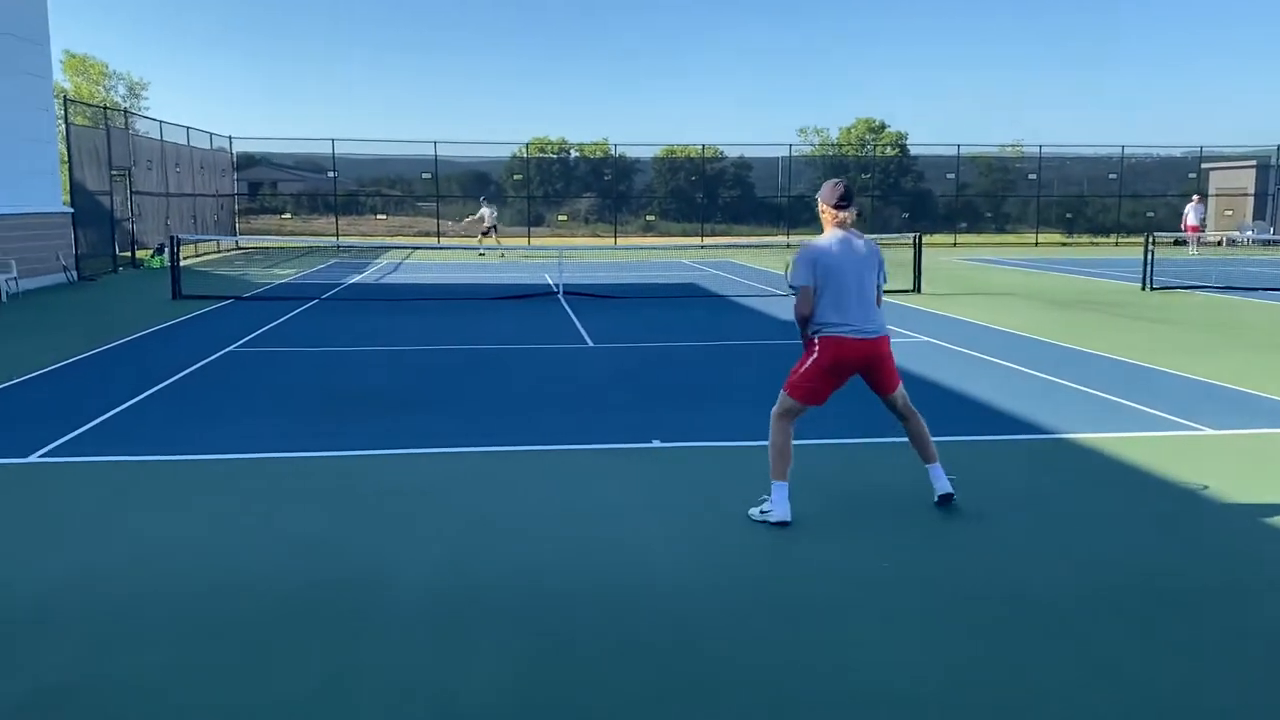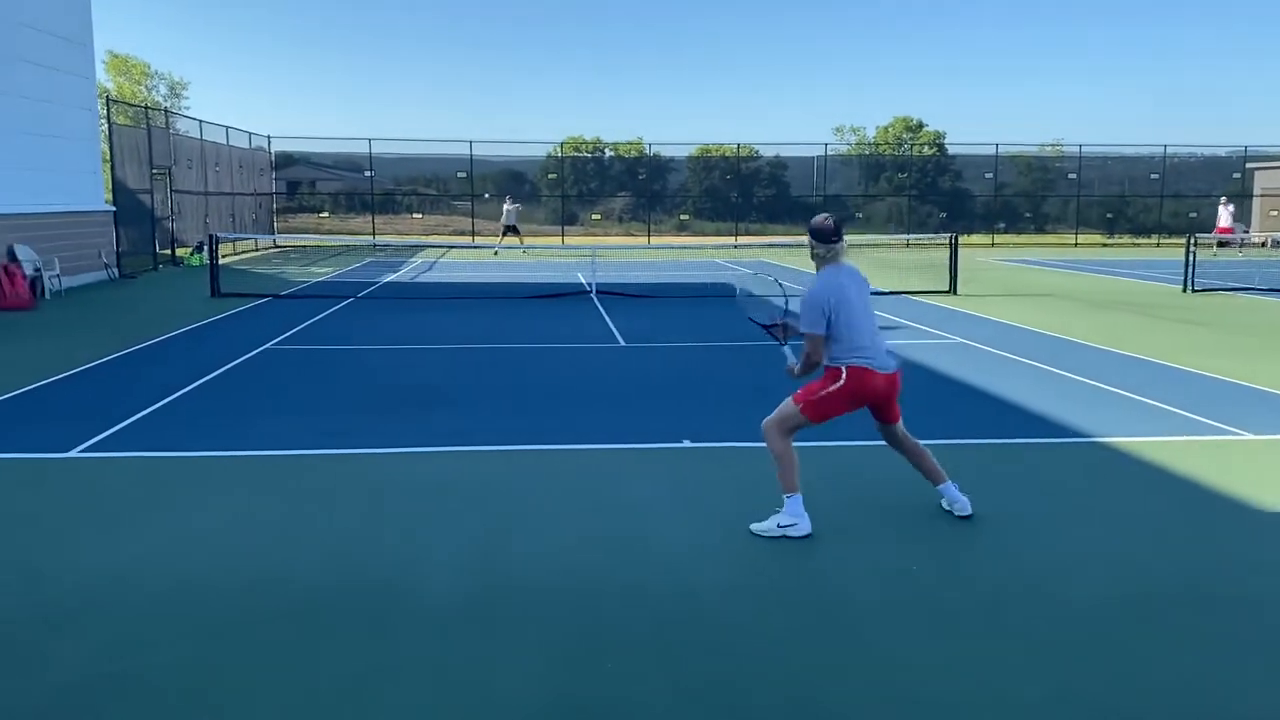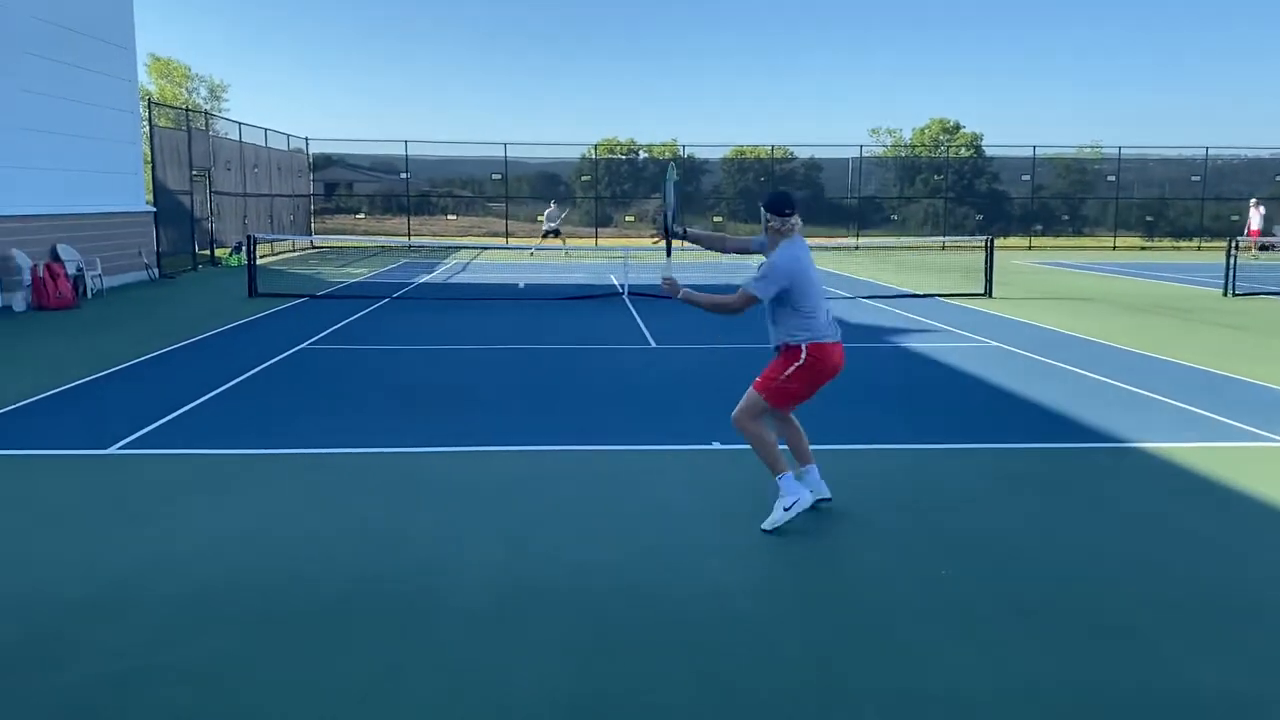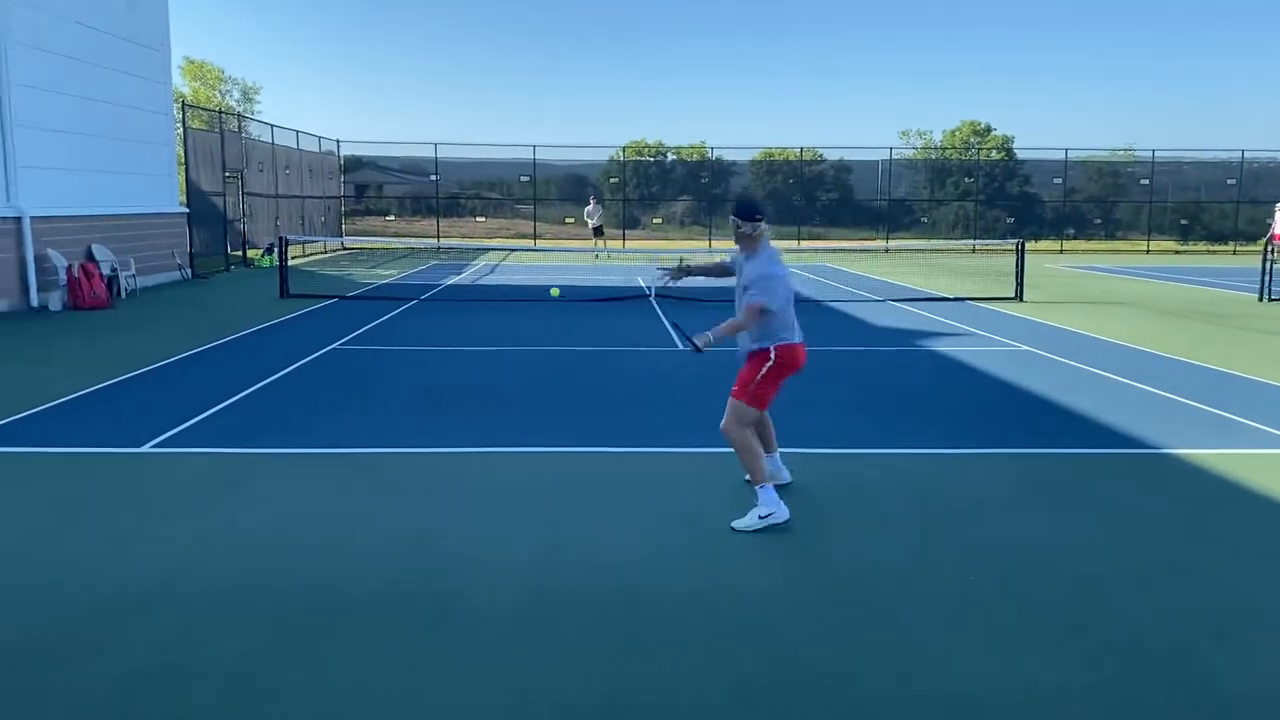
dt=0.4s
person 1, frame 1
left shoulder: (810, 251)
right shoulder: (871, 249)
left elbow: (803, 309)
left wrist: (806, 332)
left hip: (832, 344)
right hip: (876, 342)
left knee: (781, 416)
right knee: (905, 410)
left ankle: (778, 502)
right ankle: (940, 482)
person 1, frame 2
left shoulder: (817, 291)
right shoulder: (855, 277)
left elbow: (814, 356)
left wrist: (799, 370)
right wrist: (799, 328)
left hip: (852, 376)
right hip: (886, 372)
left knee: (774, 428)
right knee: (897, 437)
left ankle: (794, 515)
right ankle: (955, 497)
person 1, frame 3
left shoulder: (781, 262)
right shoulder: (792, 246)
left elbow: (735, 304)
right elbow: (735, 243)
left wrist: (682, 293)
right wrist: (682, 233)
left hip: (810, 352)
right hip: (823, 349)
left knee: (744, 417)
right knee: (775, 409)
left ankle: (791, 491)
right ankle: (813, 485)
person 1, frame 4
left shoulder: (763, 268)
right shoulder: (750, 253)
left elbow: (749, 316)
right elbow: (728, 268)
left wrist: (712, 336)
right wrist: (690, 269)
left hip: (774, 353)
right hip: (774, 351)
left knee: (734, 425)
right knee: (754, 405)
left ankle: (770, 505)
right ankle: (775, 468)
